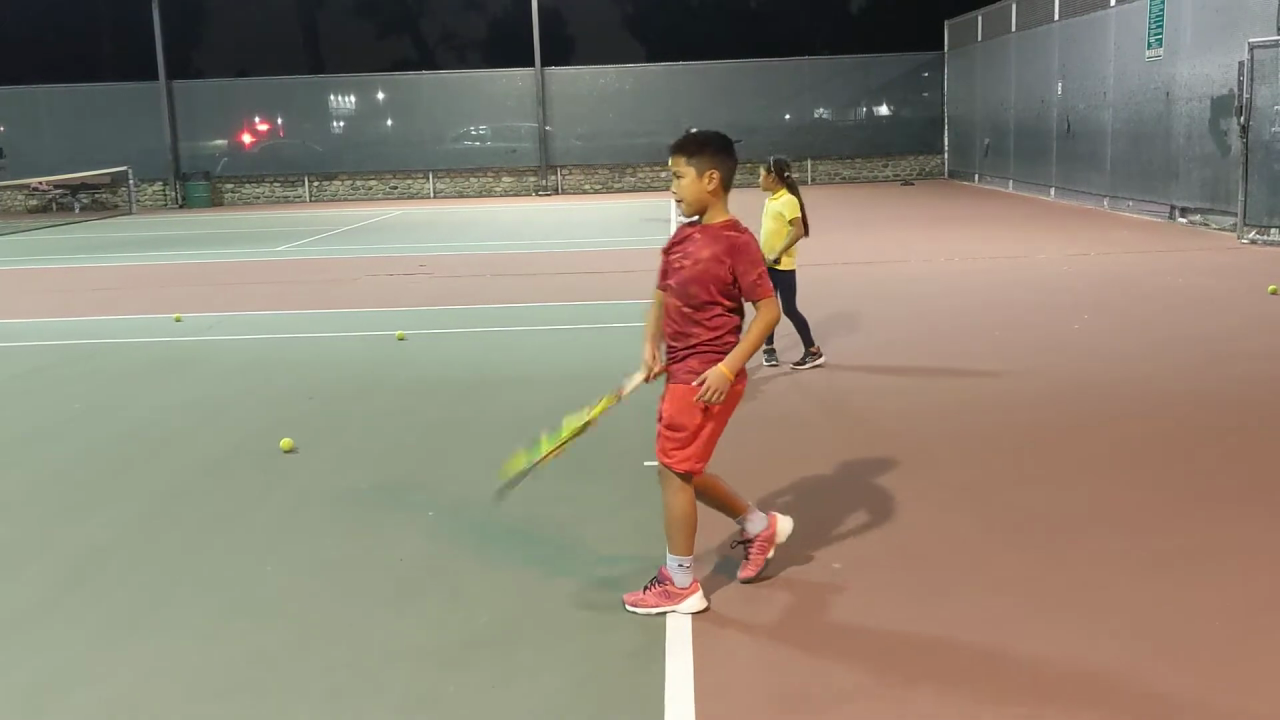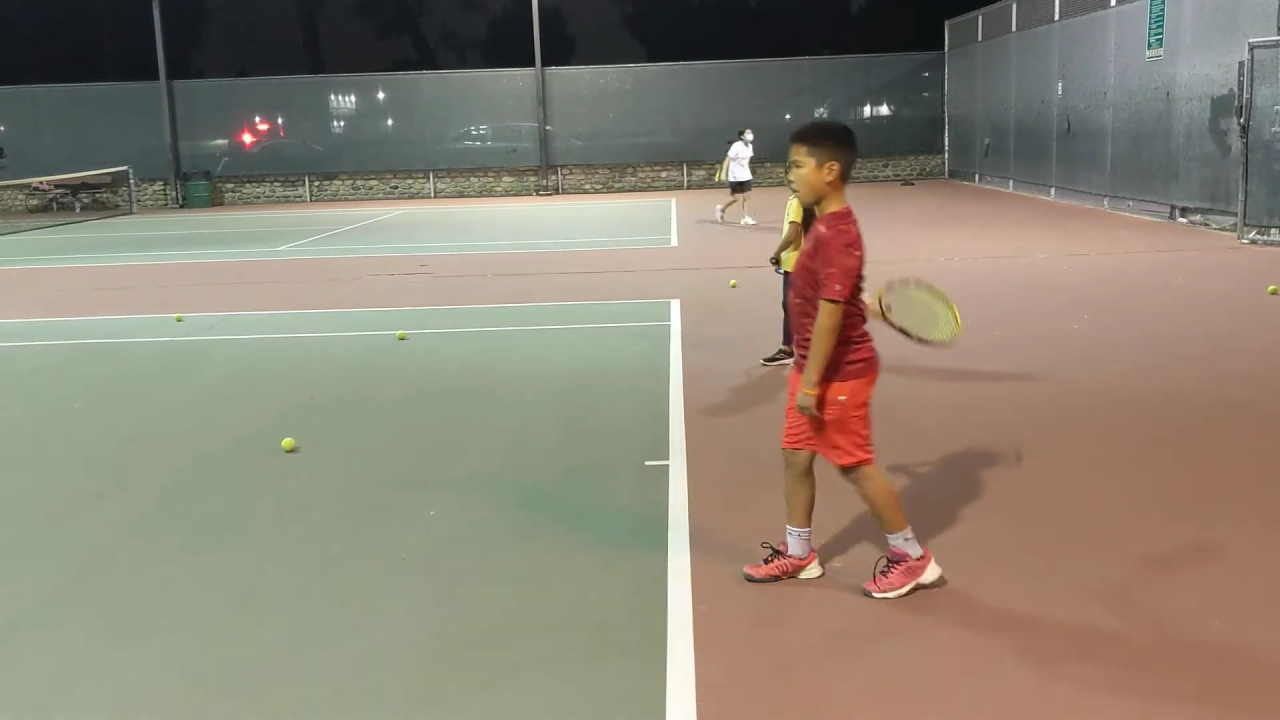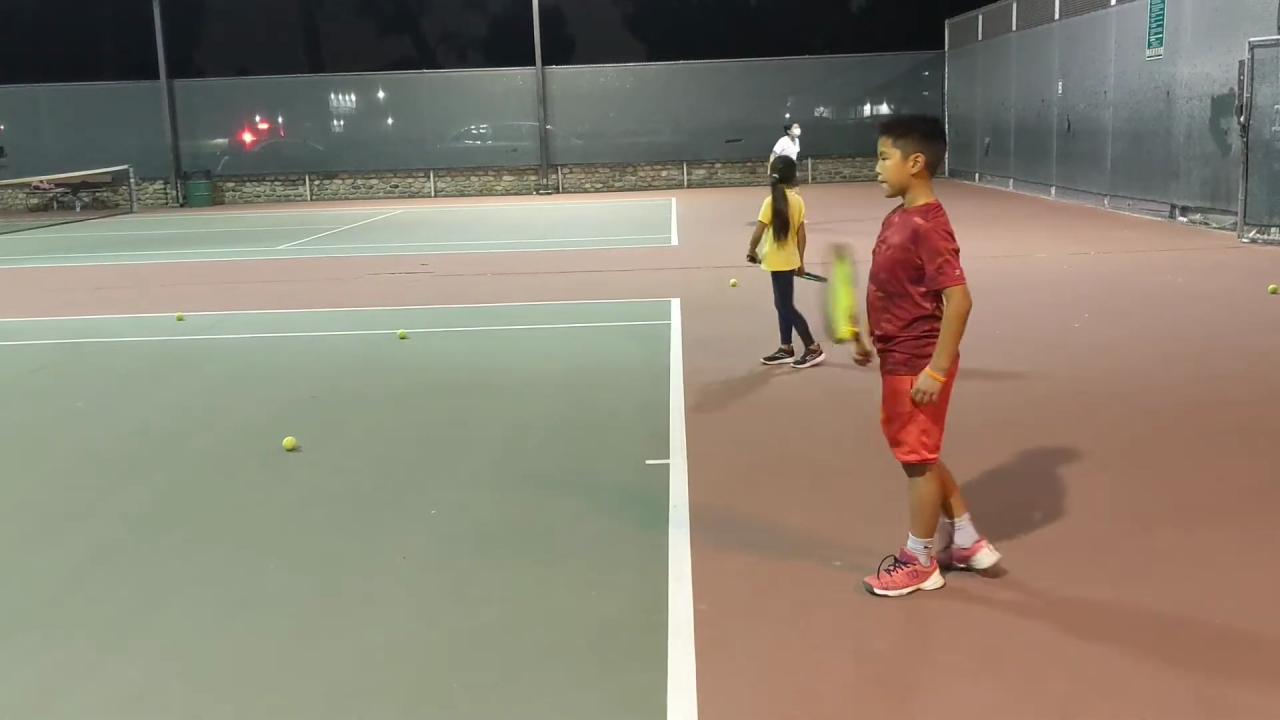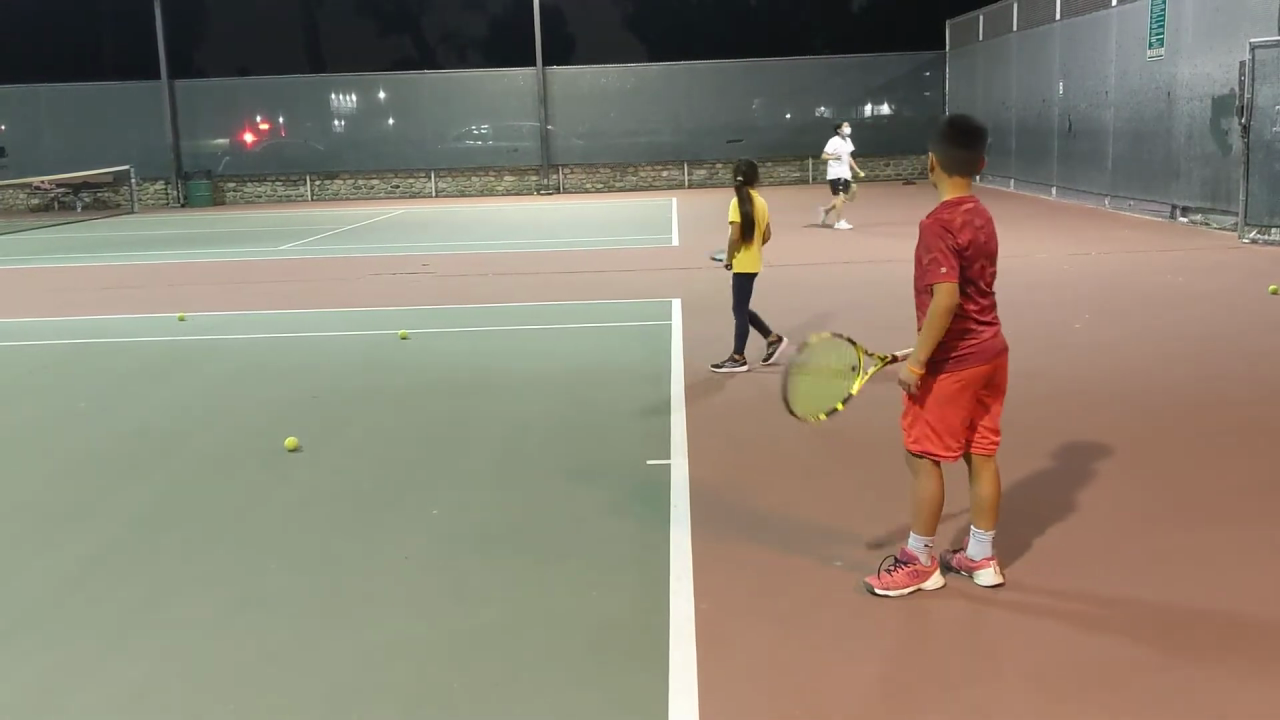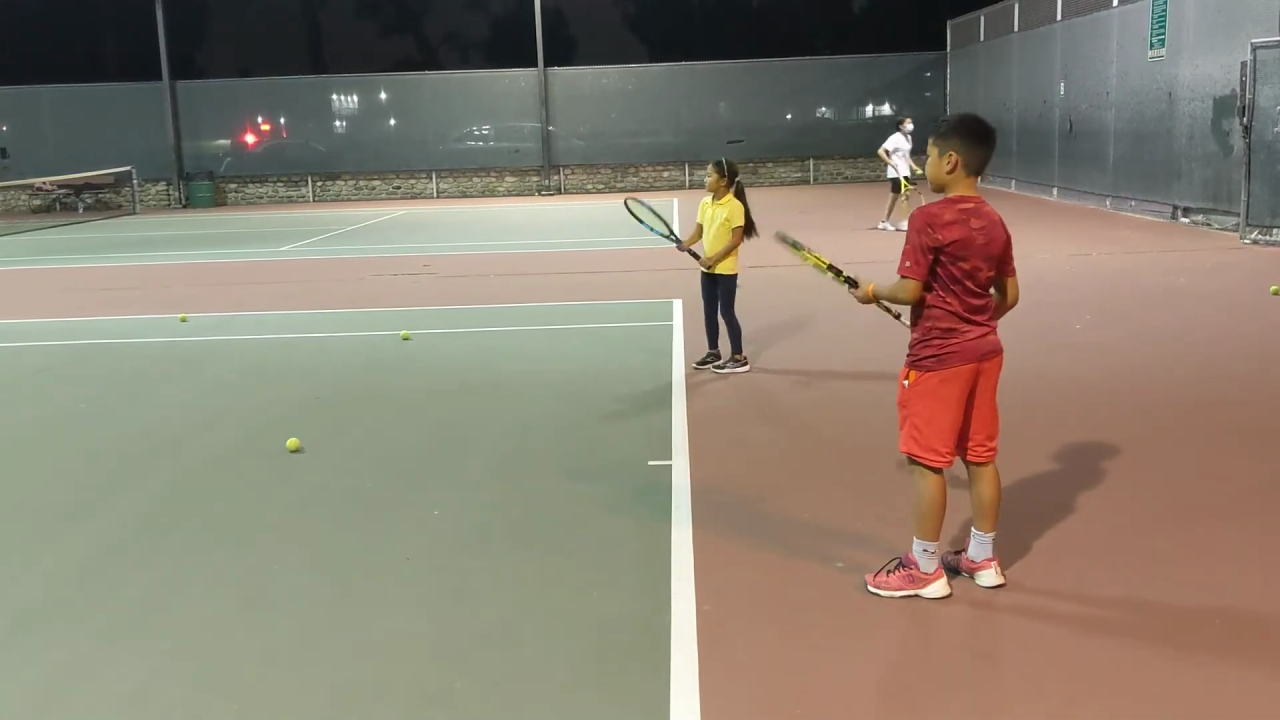
dt=0.7s
person 1, frame 1
left shoulder: (738, 241)
right shoulder: (680, 238)
left elbow: (768, 310)
right elbow: (663, 301)
left wrist: (731, 365)
right wrist: (651, 348)
left hip: (706, 379)
right hip: (680, 374)
left knee: (675, 474)
right knee: (683, 471)
left ankle: (680, 585)
right ankle: (761, 525)
person 1, frame 2
left shoulder: (835, 235)
right shoulder: (825, 225)
left elbow: (831, 314)
left wrist: (811, 383)
left hip: (839, 373)
right hip: (814, 369)
left knee: (856, 465)
right knee: (796, 457)
left ankle: (913, 557)
right ankle: (797, 552)
person 1, frame 3
left shoulder: (925, 227)
right shoulder: (896, 219)
left elbow: (958, 300)
left wrist: (935, 370)
right wrist: (868, 336)
left hip: (917, 365)
right hip: (900, 361)
left knee: (917, 459)
right knee: (918, 456)
left ankle: (920, 560)
right ankle: (968, 542)
person 1, frame 4
left shoulder: (938, 224)
right shoulder: (981, 218)
left elbow: (945, 298)
left wrist: (916, 362)
left hip: (953, 359)
right hip: (989, 350)
left knee: (924, 456)
right knee: (981, 455)
left ankle: (920, 561)
right ankle: (981, 557)
person 1, frame 5
left shoulder: (928, 219)
right shoulder: (995, 223)
left elbow: (910, 291)
right elbow: (1009, 295)
left wrist: (873, 292)
left hip: (937, 358)
right hip: (984, 352)
left knee: (927, 461)
right knee: (981, 456)
left ankle: (926, 568)
right ankle: (982, 558)
person 2, frame 1
left shoulder: (788, 200)
right shoulder: (769, 201)
left elbow: (799, 231)
left wrist: (778, 254)
right wrist: (762, 256)
left hip: (783, 265)
right hip: (768, 264)
left knee: (789, 309)
left ankle: (813, 351)
right ankle: (769, 348)
person 2, frame 2
left shoulder: (797, 201)
right shoulder: (801, 200)
left elbow: (792, 234)
left wrist: (776, 254)
left hip: (797, 265)
right hip: (793, 265)
right knee: (788, 306)
right ankle: (786, 349)
person 2, frame 3
left shoulder: (772, 201)
right shoulder: (797, 200)
left elbow: (758, 232)
right elbow: (801, 235)
left wrist: (752, 252)
right wrist: (800, 261)
left hip: (779, 263)
right hip: (789, 262)
left knee: (786, 307)
right knee: (783, 306)
left ankle: (813, 348)
right ankle: (786, 348)
person 2, frame 4
left shoulder: (738, 202)
right shoulder: (760, 202)
left elbow: (735, 236)
right elbow: (766, 236)
left wrist: (729, 258)
left hip: (742, 265)
right hip: (749, 263)
left knee: (739, 310)
right knee: (742, 309)
left ankle: (738, 358)
right ankle: (773, 339)
person 2, frame 5
left shoulder: (734, 206)
right shoulder: (705, 203)
left elbow: (736, 239)
right elbow: (699, 232)
left wrist: (714, 258)
right wrist: (686, 244)
left hip: (726, 268)
right hip: (708, 268)
left knee: (727, 312)
right knee: (709, 312)
left ankle: (739, 358)
right ankle: (713, 352)
